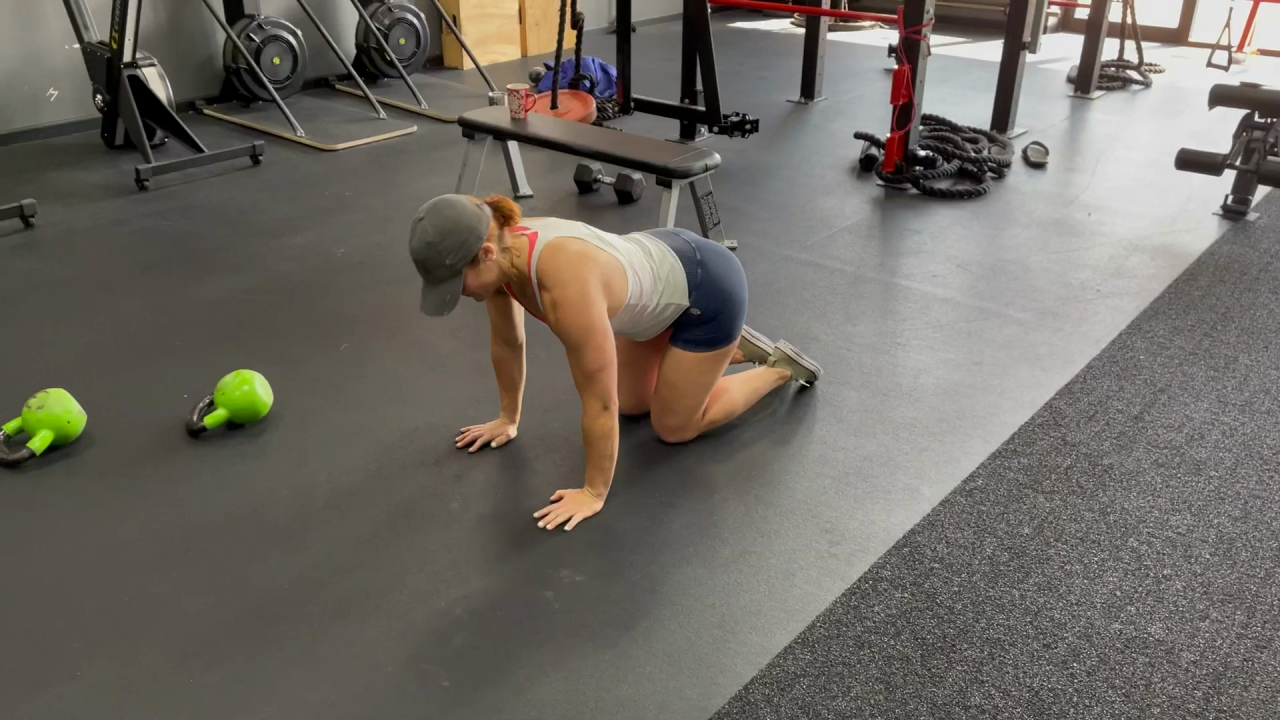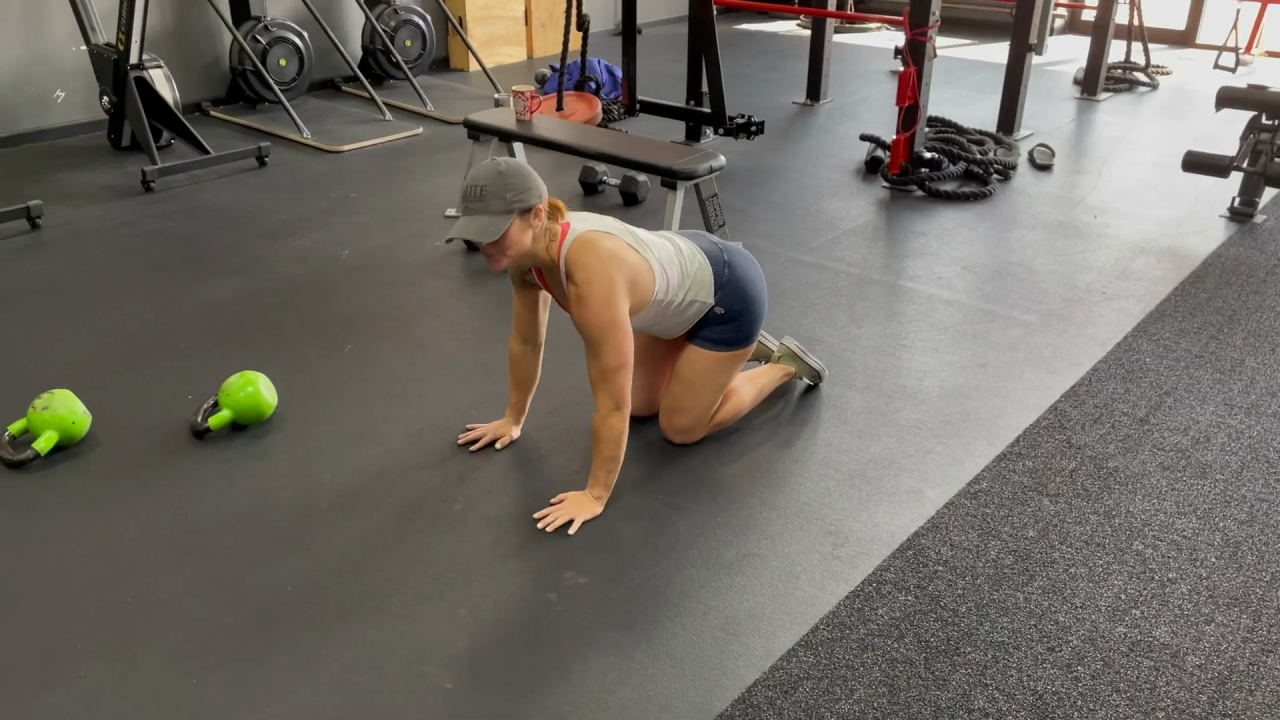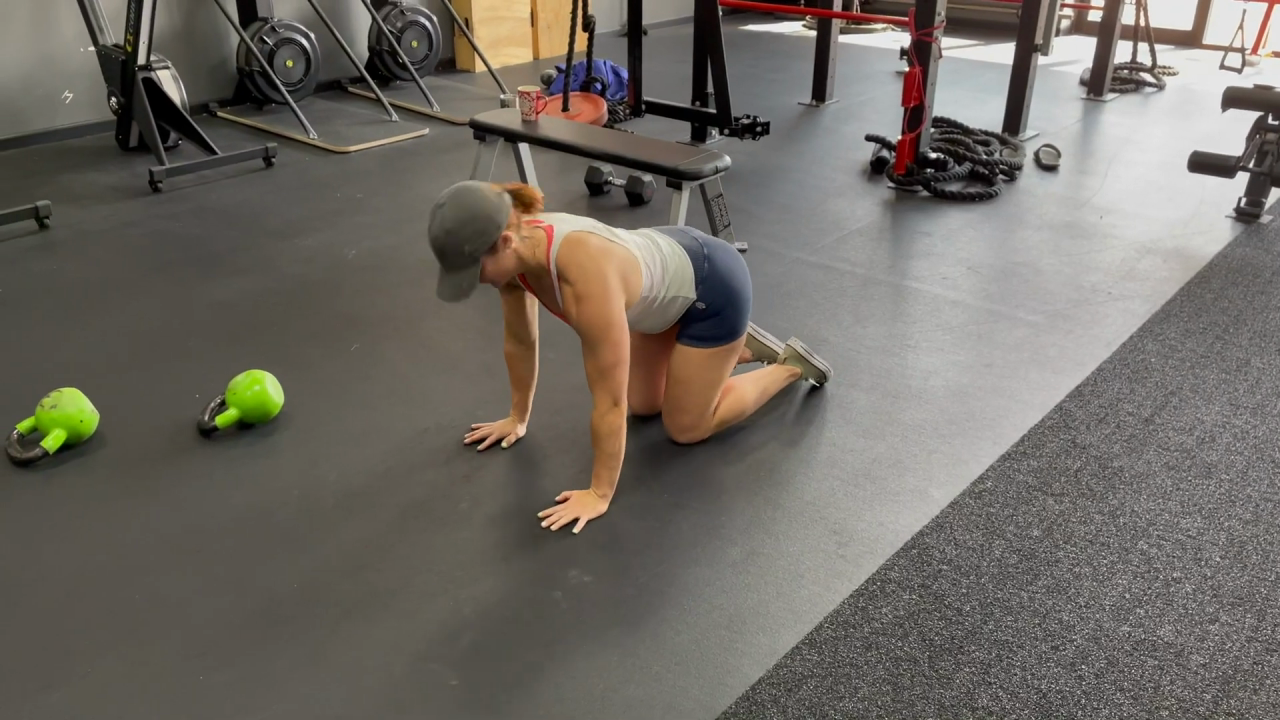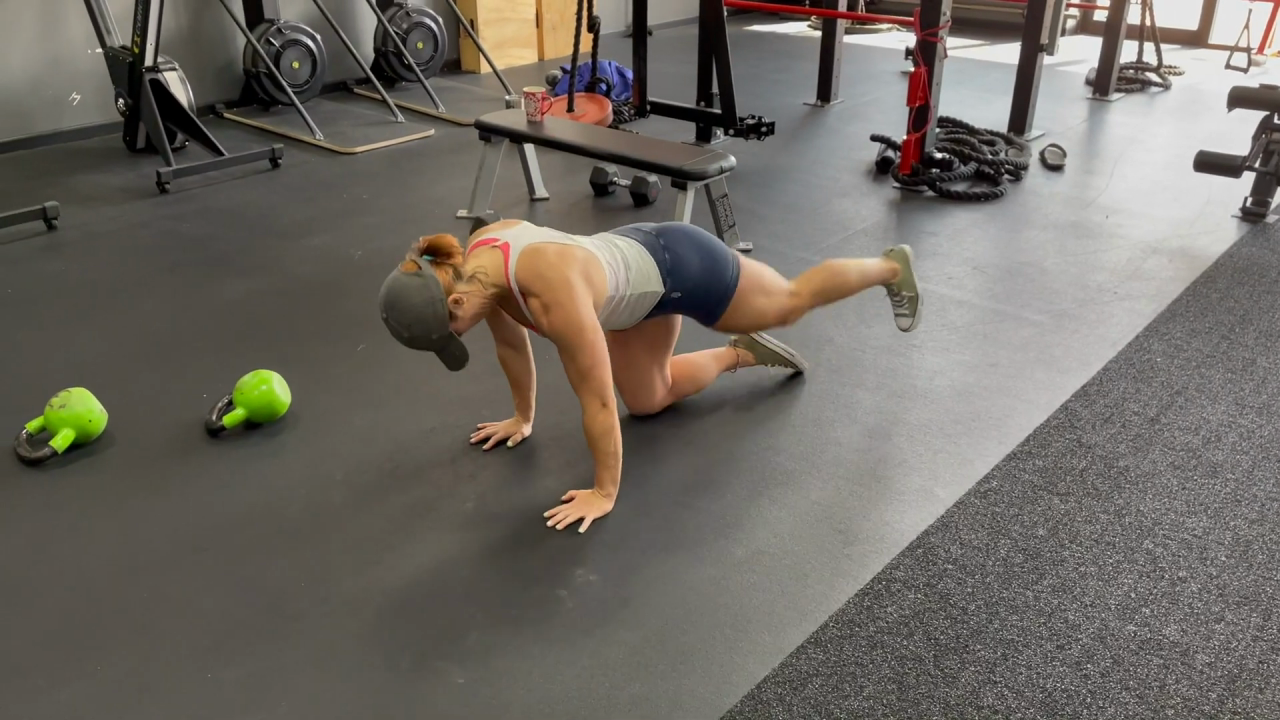
dt=0.5s
person 1, frame 1
left shoulder: (566, 286)
right shoulder: (498, 253)
left elbow: (598, 403)
right elbow: (507, 343)
left wrist: (593, 494)
right wrist: (507, 420)
left hip: (707, 289)
right hip: (662, 259)
left knee: (672, 426)
right knee: (632, 404)
left ankle: (779, 367)
right ankle: (733, 349)
person 1, frame 2
left shoulder: (594, 278)
right shoulder: (524, 250)
left elbow: (613, 404)
right elbow: (525, 341)
left wrist: (595, 496)
right wrist: (512, 420)
left hip: (728, 293)
right hip: (687, 269)
left knee: (680, 427)
right knee: (641, 405)
left ankle: (784, 365)
right ankle: (743, 350)
person 1, frame 3
left shoulder: (585, 280)
right shoulder: (514, 245)
left elbow: (609, 400)
right elbow: (519, 339)
left wrist: (599, 493)
right wrist: (519, 418)
left hip: (713, 286)
right hip: (667, 268)
left knee: (686, 428)
right knee: (645, 404)
left ankle: (792, 365)
right ankle: (741, 347)
person 1, frame 4
left shoulder: (551, 293)
right shoulder: (474, 265)
left elbow: (598, 402)
right elbow: (511, 342)
left wrist: (604, 493)
right wrist: (522, 417)
left hip: (682, 269)
right hip: (637, 256)
left knee: (793, 299)
right knee: (647, 401)
left ankle: (889, 268)
right ankle: (738, 353)
